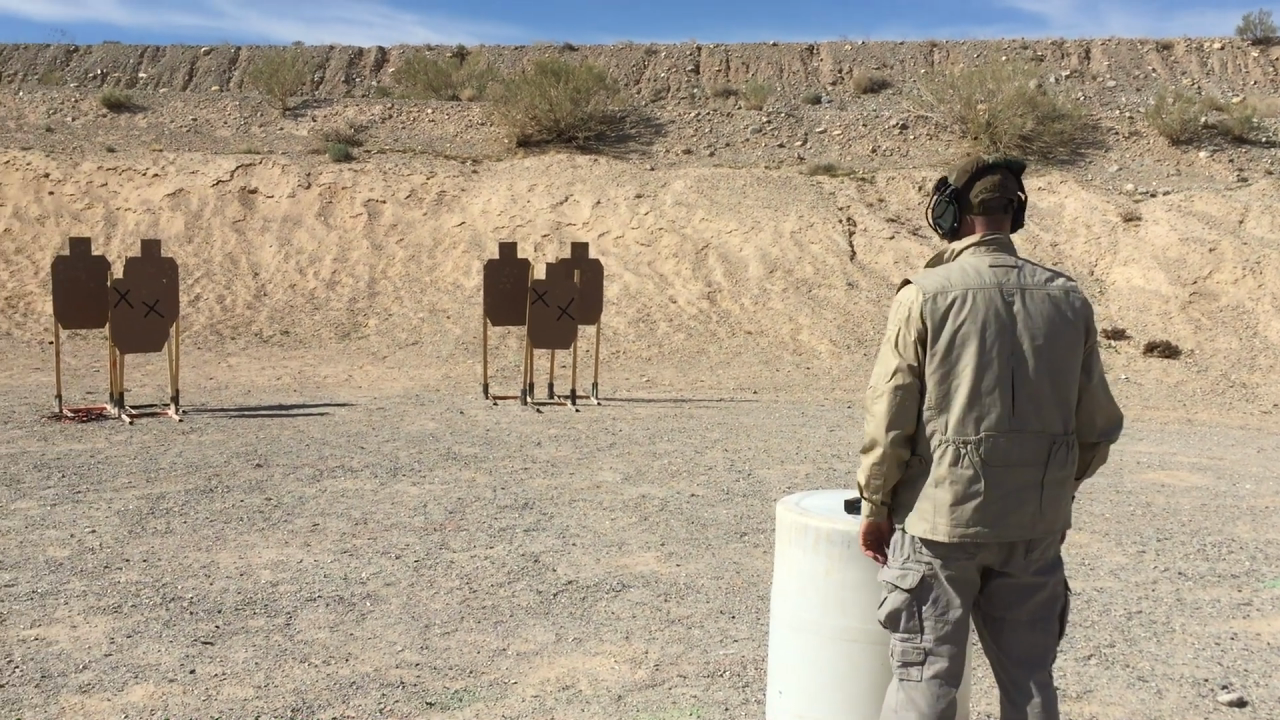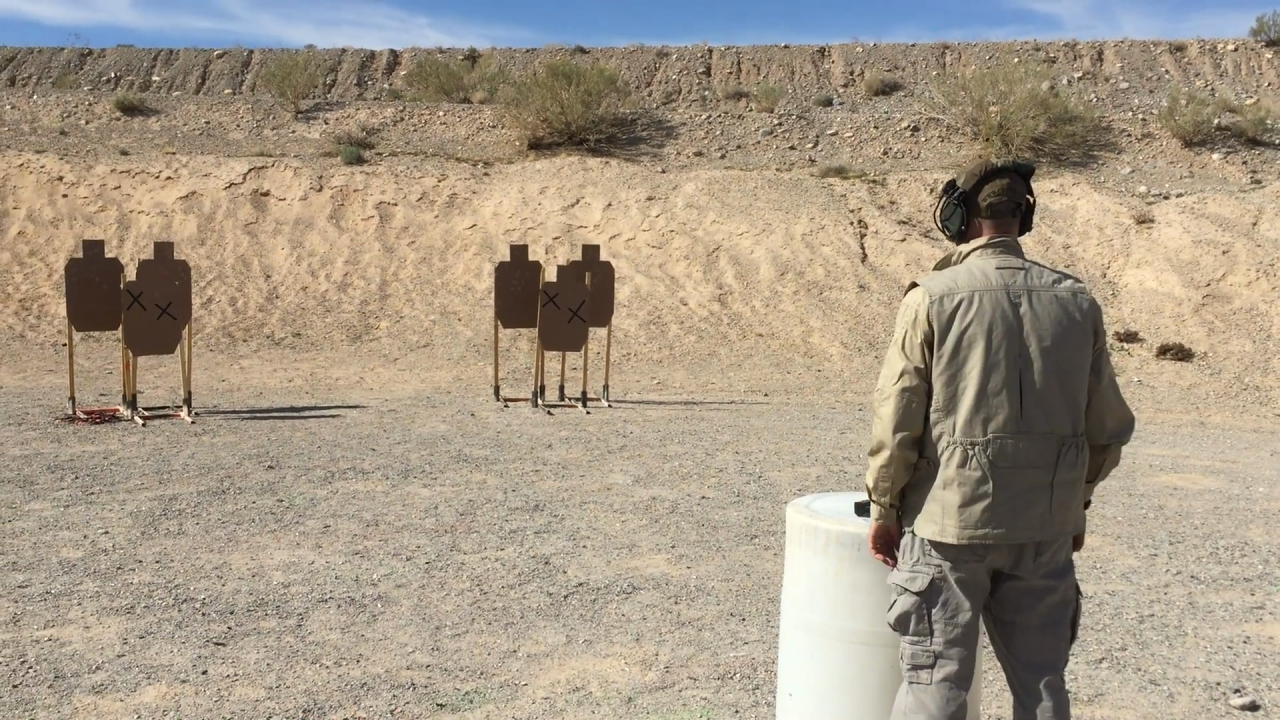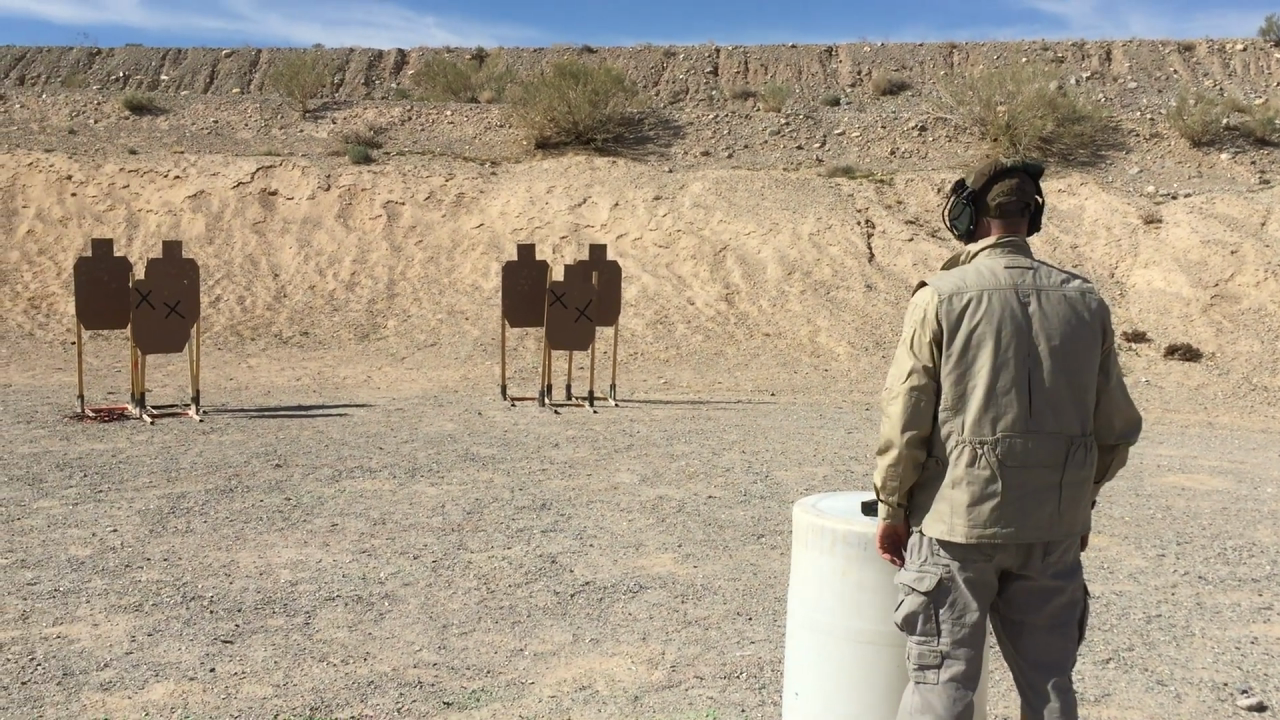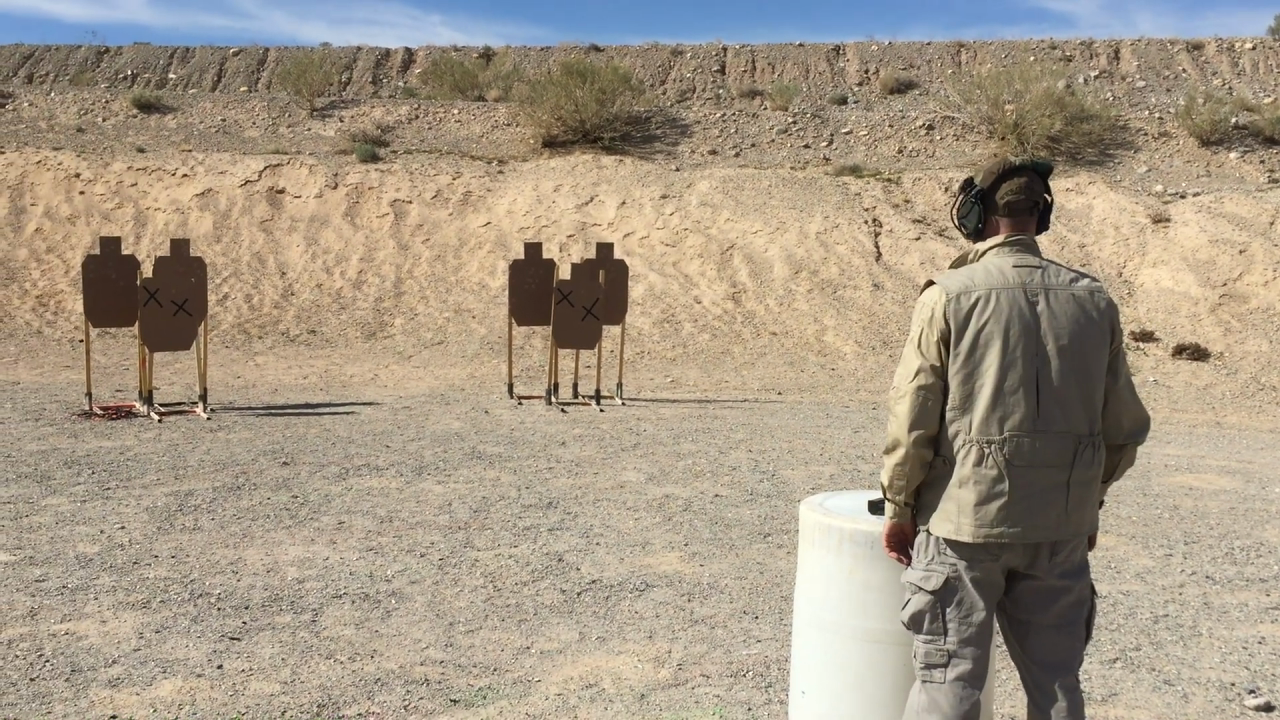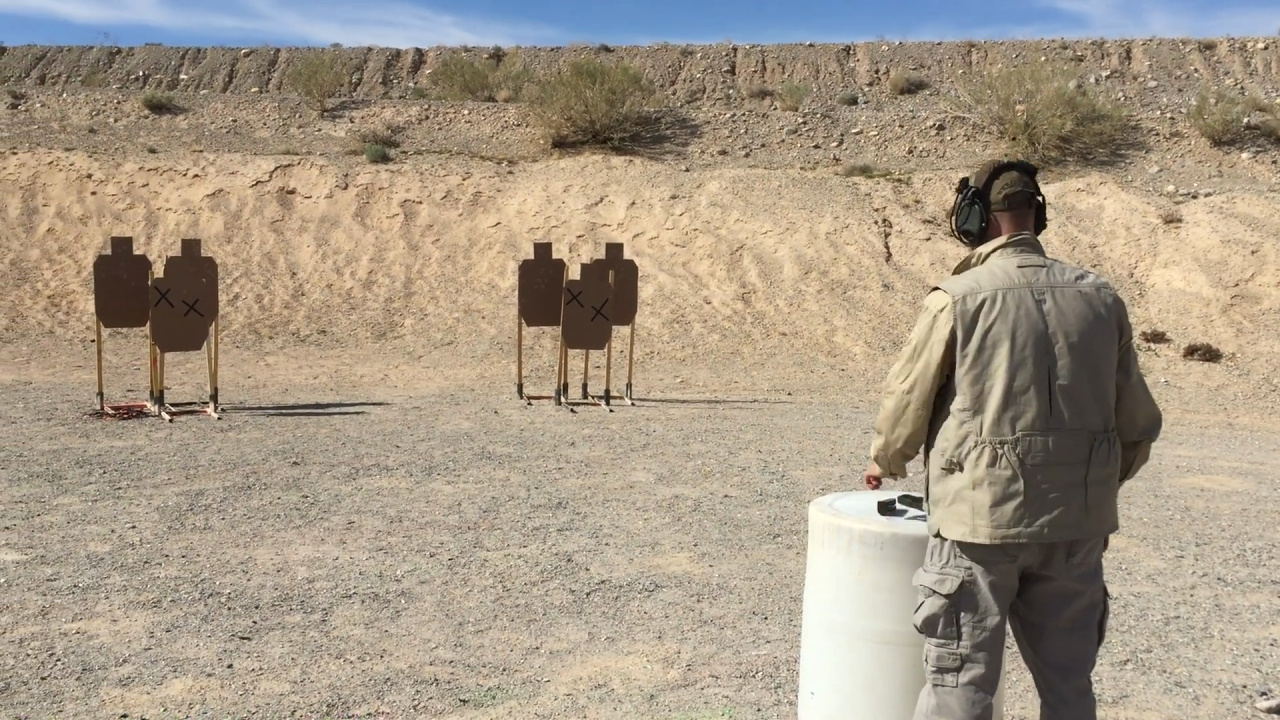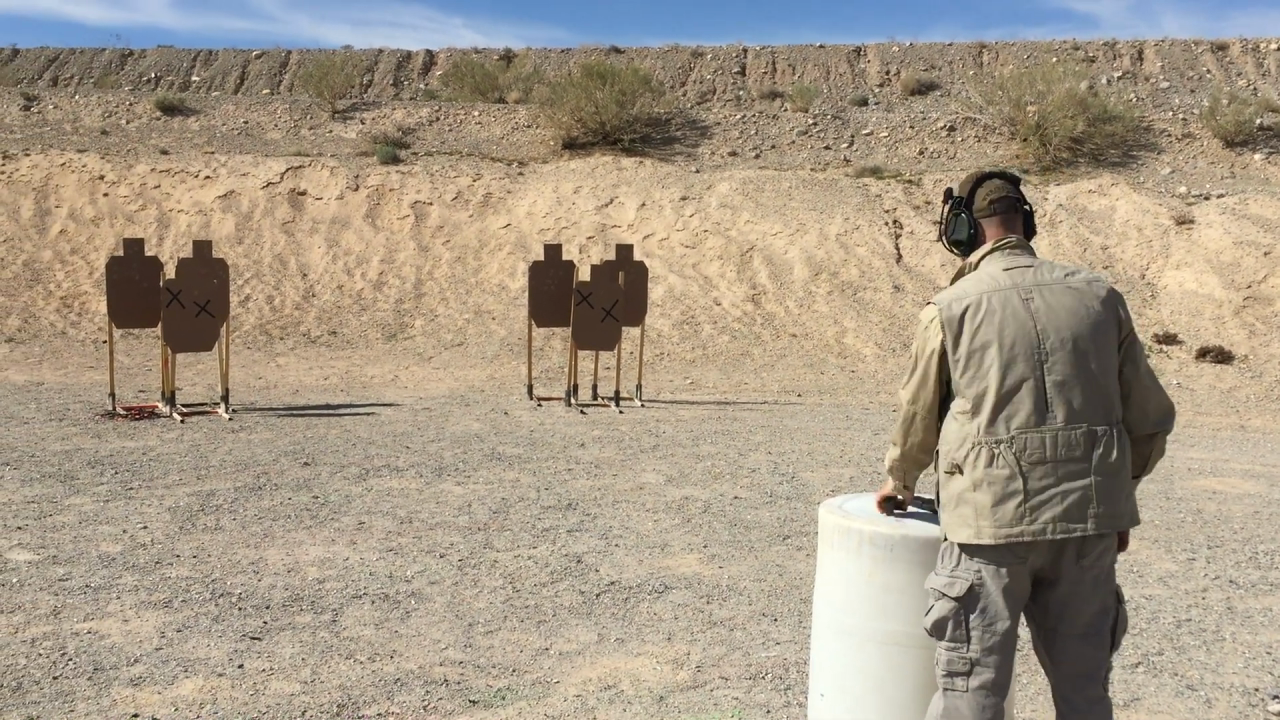
dt=0.3s
person 1, frame 1
left shoulder: (926, 295)
right shoulder: (1067, 300)
left elbow: (888, 418)
right elbow: (1096, 424)
left wrist: (874, 505)
left hip: (942, 517)
right hip: (1033, 523)
person 1, frame 2
left shoulder: (933, 298)
right shoulder: (1076, 302)
left elbow: (896, 420)
right elbow: (1107, 426)
left wrist: (883, 508)
right wrist: (1077, 500)
left hip: (951, 520)
right hip: (1045, 525)
person 1, frame 3
left shoulder: (941, 297)
right shoulder: (1085, 302)
left elbow: (905, 418)
right elbow: (1115, 425)
left wrist: (891, 508)
right wrist: (1080, 501)
left hip: (959, 520)
right hip: (1053, 524)
person 1, frame 4
left shoulder: (949, 296)
right shoulder: (1093, 301)
left elbow: (913, 416)
right elbow: (1123, 426)
left wrist: (897, 507)
right wrist: (1088, 500)
left hip: (966, 517)
right hip: (1060, 525)
person 1, frame 5
left shoulder: (956, 300)
right shoulder: (1100, 299)
left elbow: (907, 405)
right elbow: (1137, 423)
left wrist: (885, 462)
left hip: (981, 517)
right hip: (1074, 522)
person 1, frame 6
left shoulder: (950, 309)
right shoulder: (1098, 296)
left elbow: (917, 417)
right elbow: (1149, 418)
left wrist: (899, 483)
right wrist: (1113, 494)
left hip: (990, 521)
right hip: (1088, 518)
